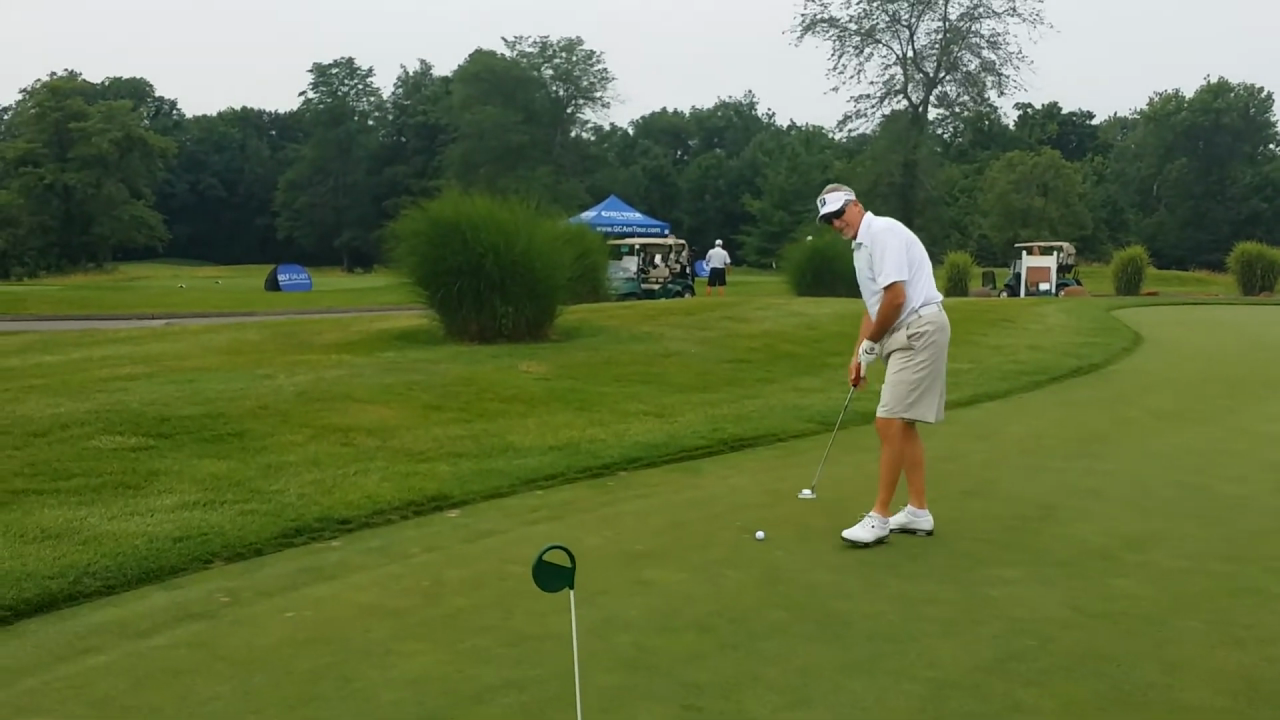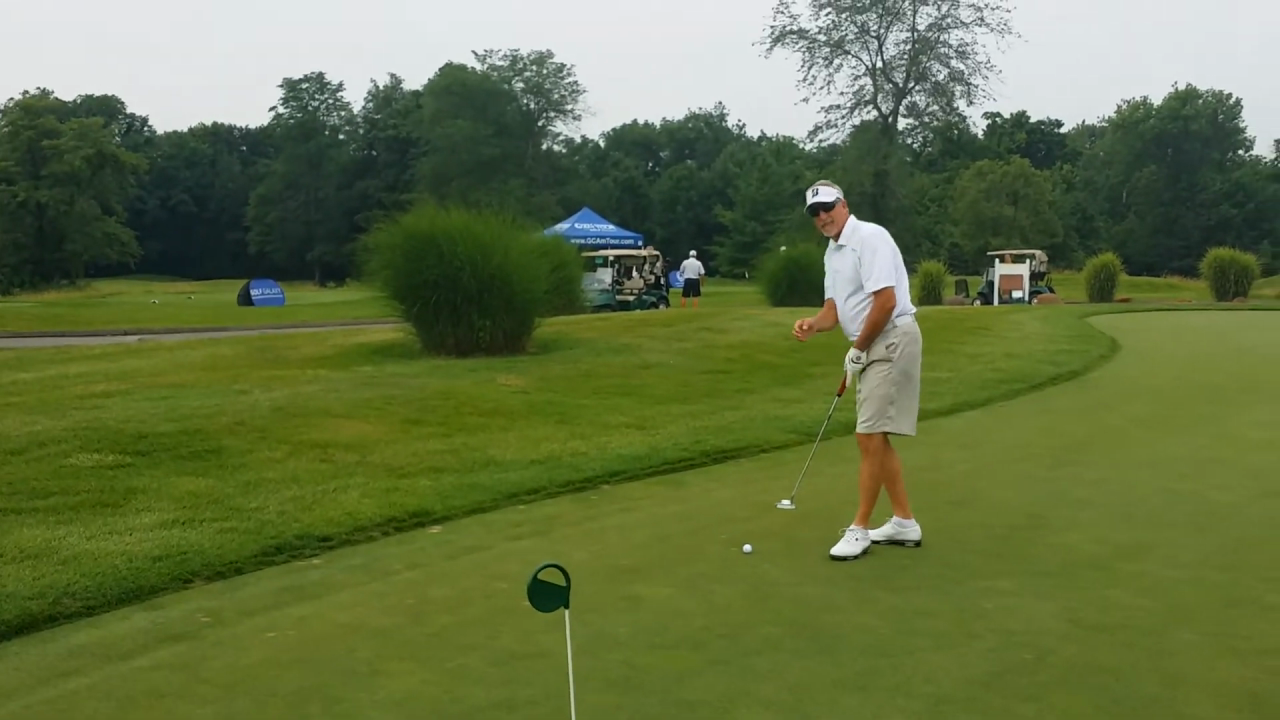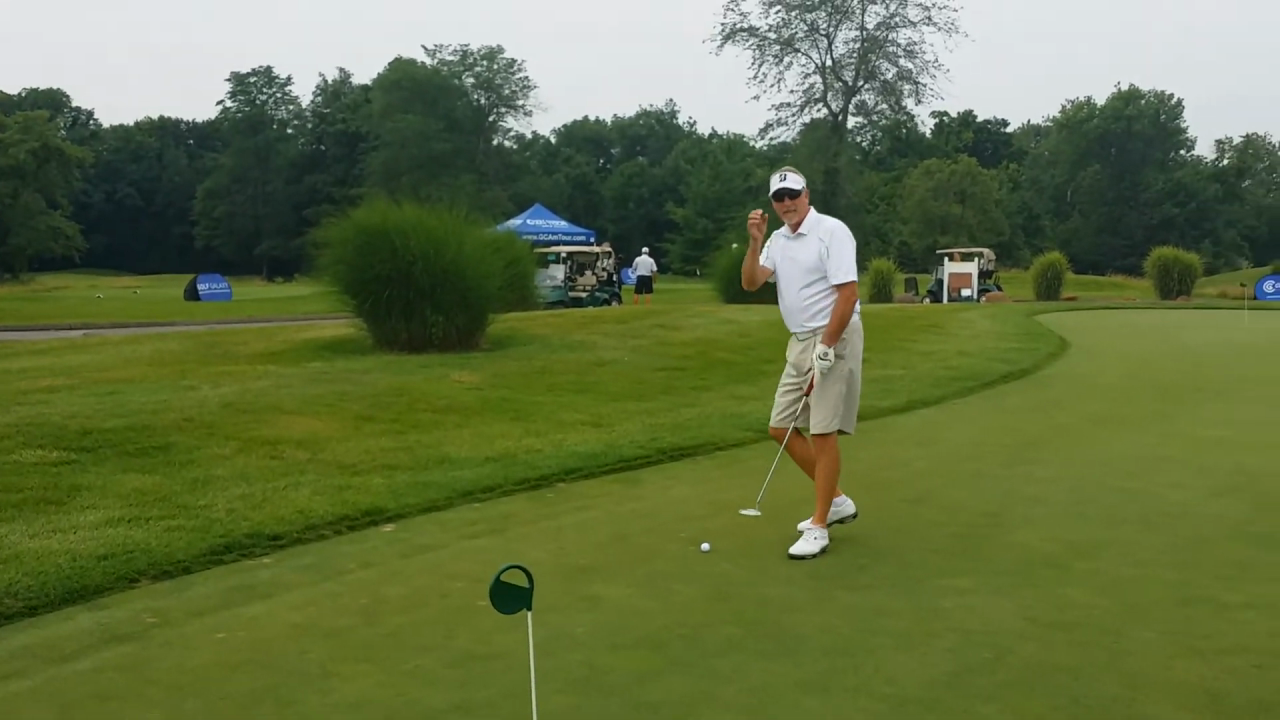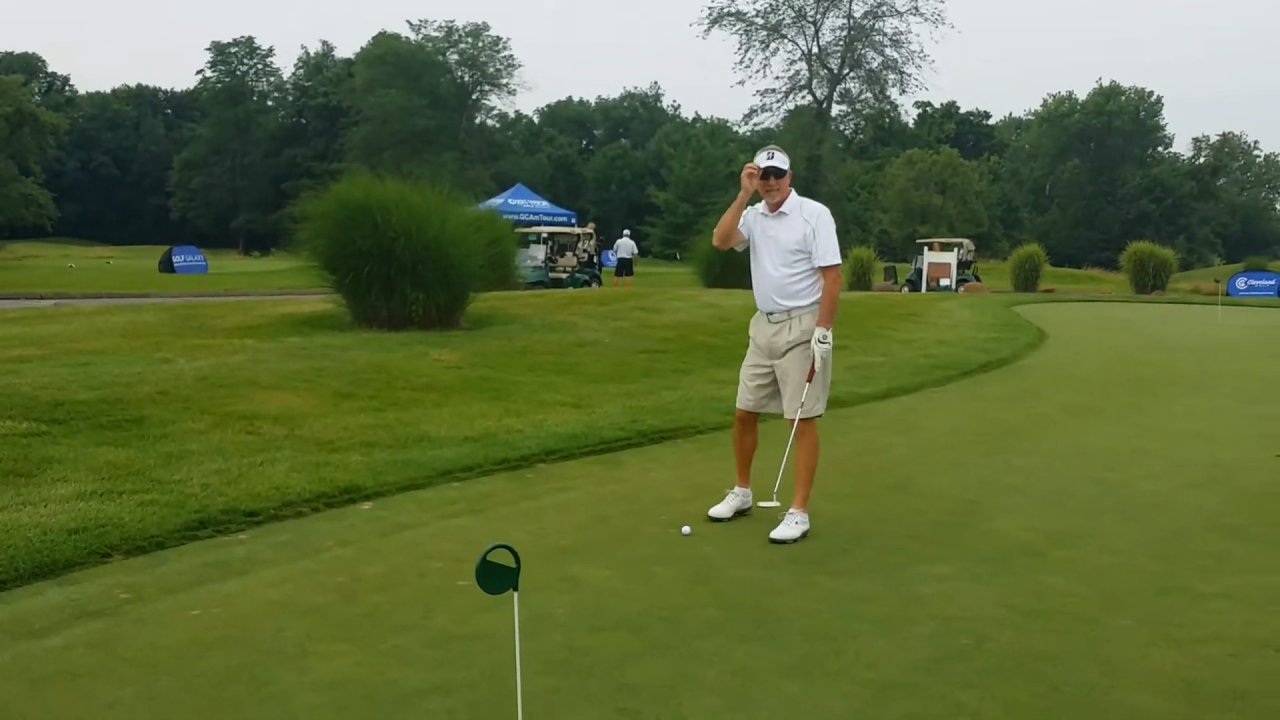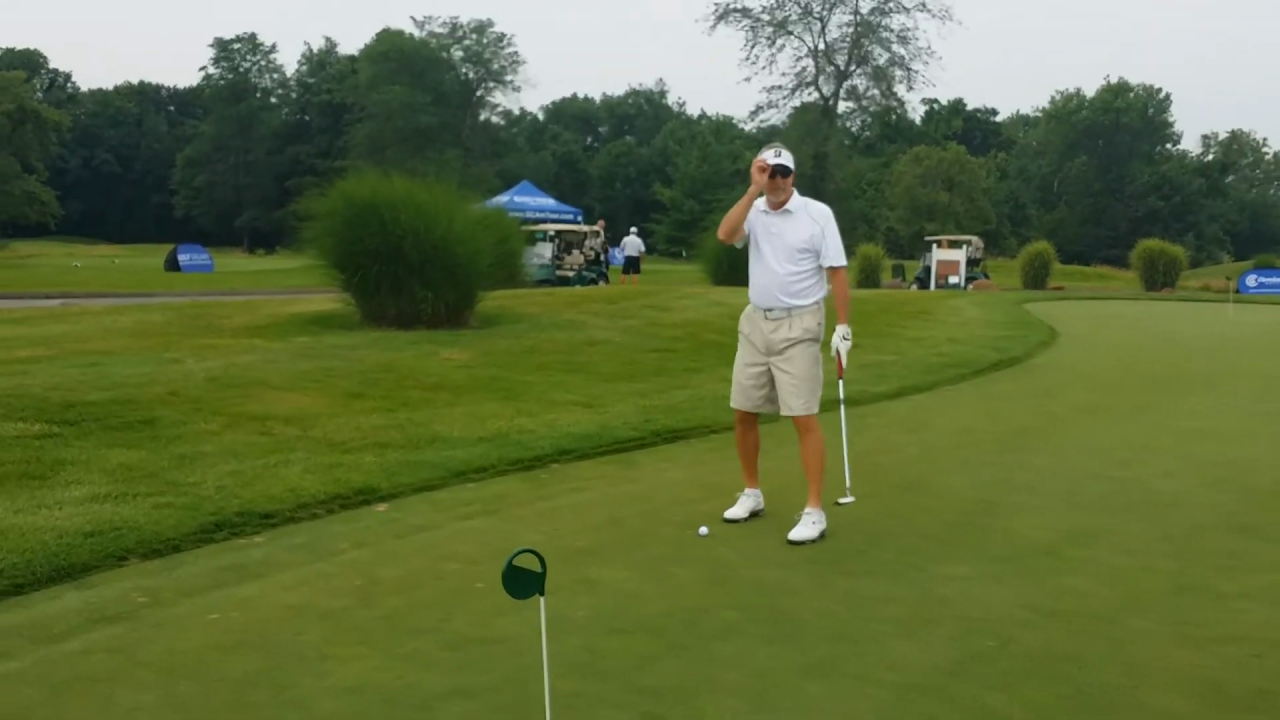
dt=0.2s
person 1, frame 1
left shoulder: (884, 232)
right shoulder: (860, 246)
left elbow: (896, 297)
right elbow: (875, 304)
left wrist: (869, 343)
right wrist: (860, 352)
left hip: (918, 331)
right hip: (904, 336)
left knee: (889, 423)
right knee: (902, 425)
left ankle: (878, 515)
right ankle: (917, 511)
person 1, frame 2
left shoulder: (871, 237)
right shoulder: (831, 253)
left elbow: (886, 300)
right elbow: (835, 309)
left wrist: (856, 349)
right wrist: (811, 324)
left hip: (889, 344)
right hip: (867, 351)
left knee: (871, 437)
right knee: (875, 439)
left ankle: (860, 528)
right ankle: (903, 522)
person 1, frame 3
left shoulder: (832, 230)
right shoulder: (776, 240)
left elbow: (848, 293)
right elbow: (750, 282)
left wrist: (826, 346)
right wrist: (755, 238)
left hip: (833, 343)
right hip: (800, 344)
left knee: (822, 434)
right knee: (779, 429)
left ankle: (817, 527)
right ankle: (837, 501)
person 1, frame 4
left shoulder: (815, 214)
right shoulder: (752, 216)
left elbow: (832, 275)
right elbow: (720, 242)
left wrist: (823, 329)
right wrist: (744, 194)
left hip: (802, 326)
right hip: (763, 326)
left knee: (803, 418)
right knee: (745, 414)
left ankle: (798, 512)
right ankle: (741, 492)
person 1, frame 5
left shoulder: (818, 213)
right shoulder: (750, 212)
left elbow: (837, 273)
right elbow: (724, 235)
left wrist: (842, 327)
right wrist: (754, 189)
left hip: (799, 326)
right hip: (755, 325)
left knee: (804, 418)
right knee: (744, 414)
left ankle: (814, 512)
right ankle: (751, 494)
